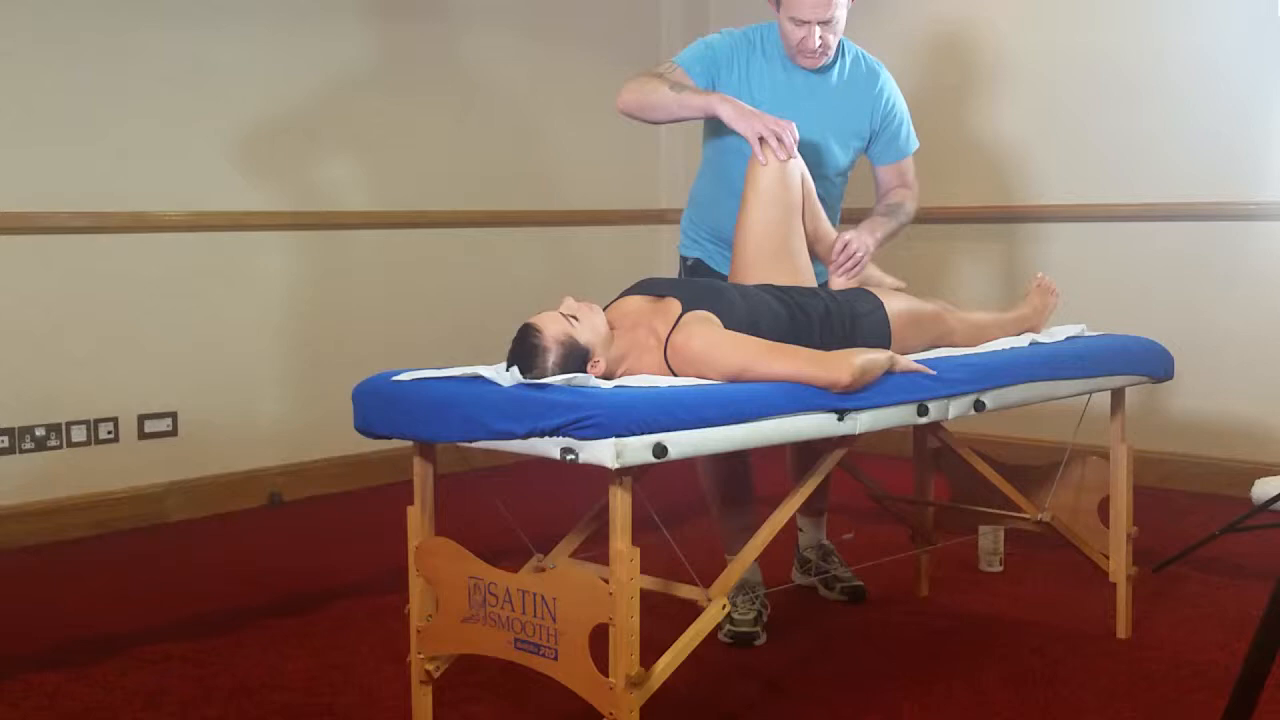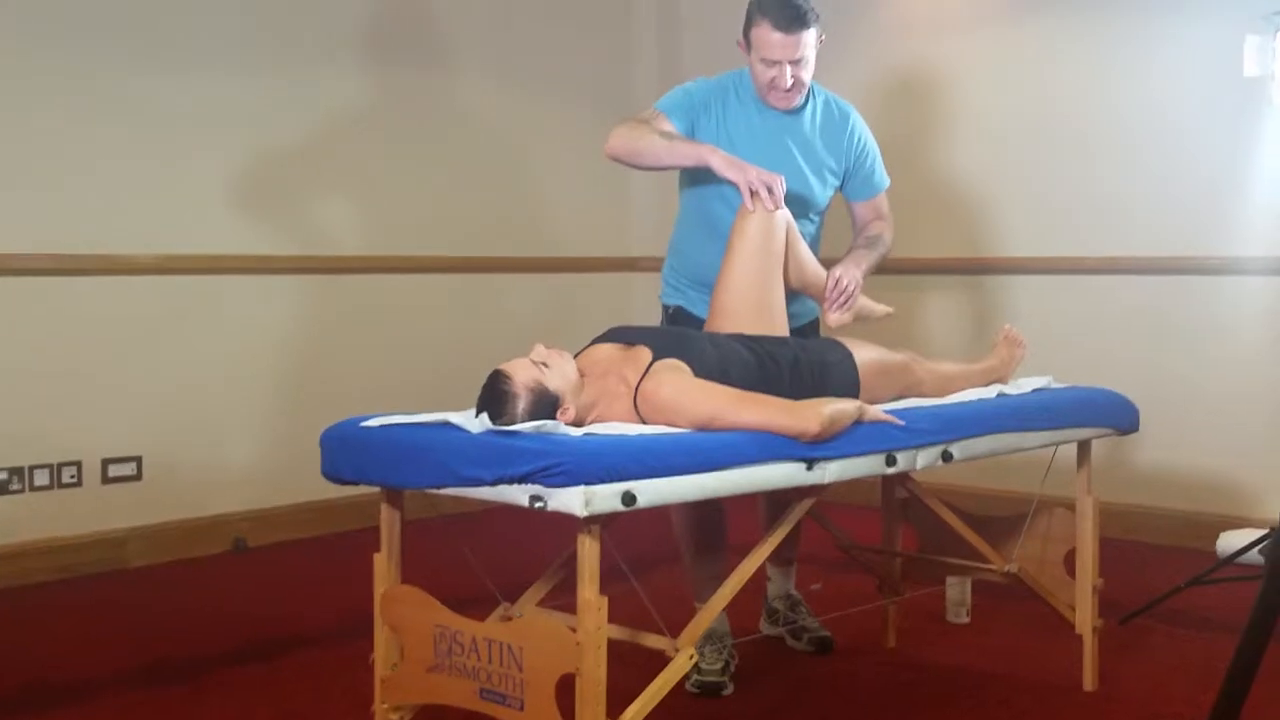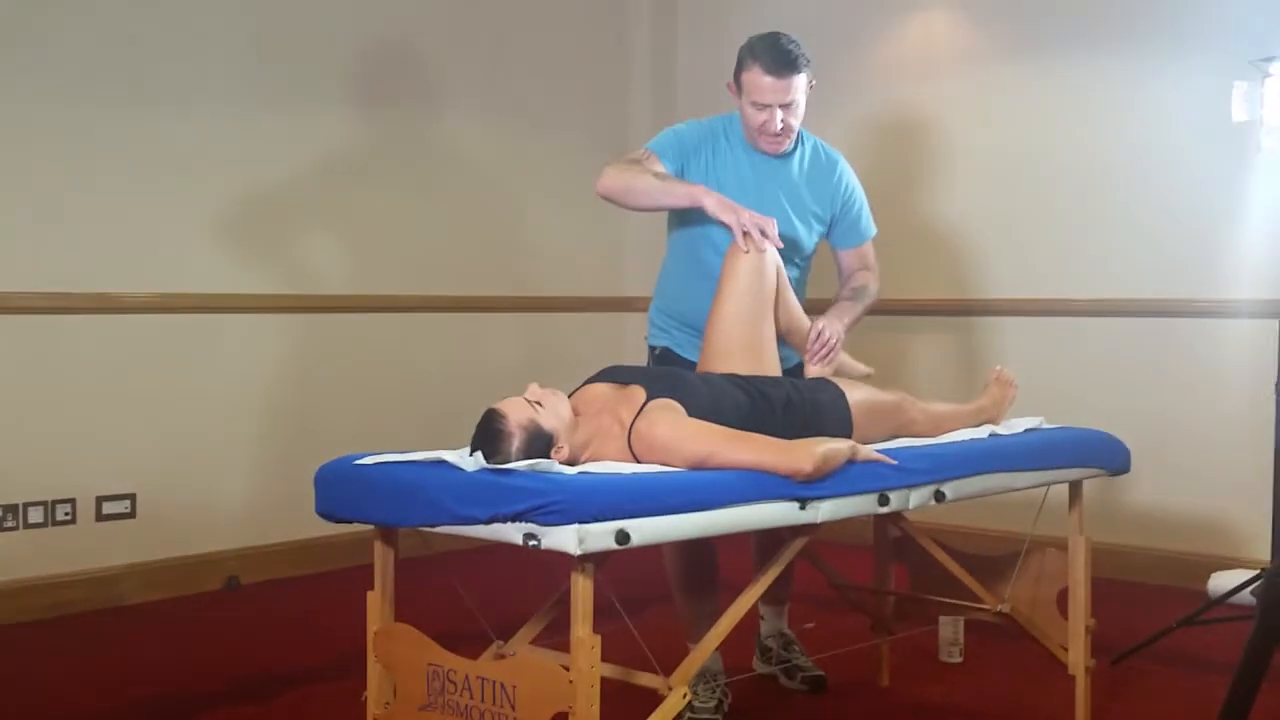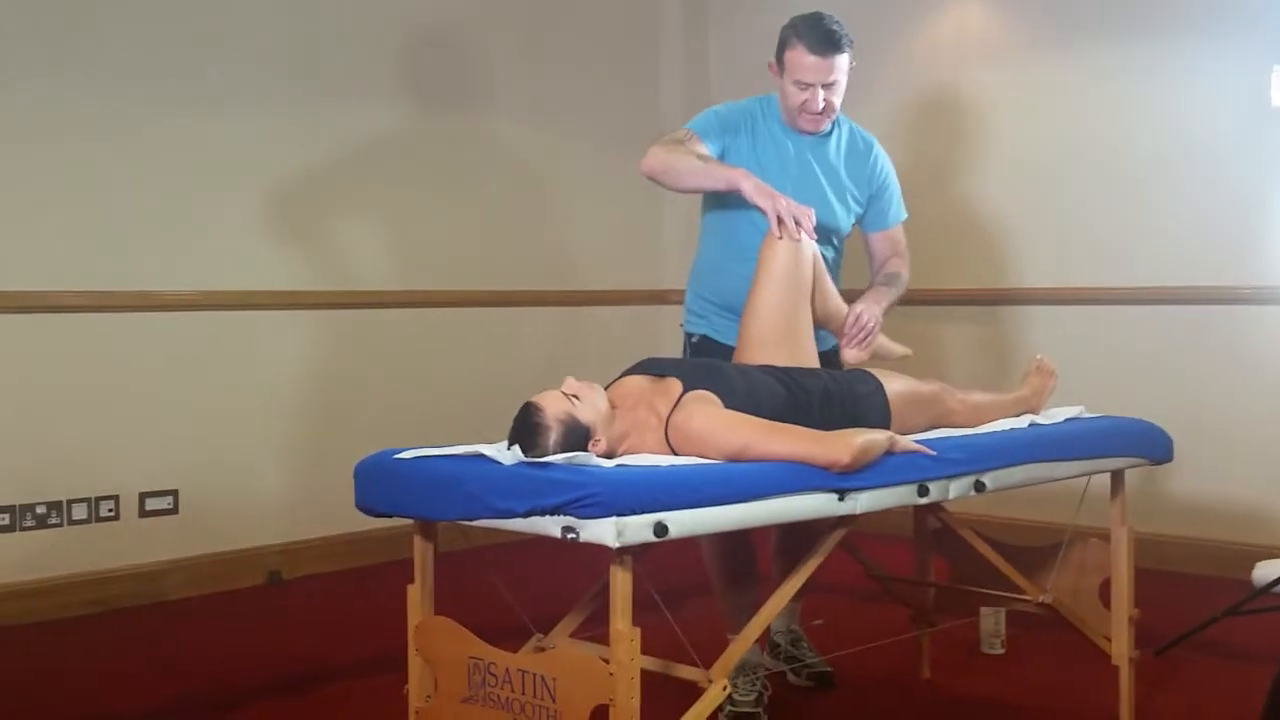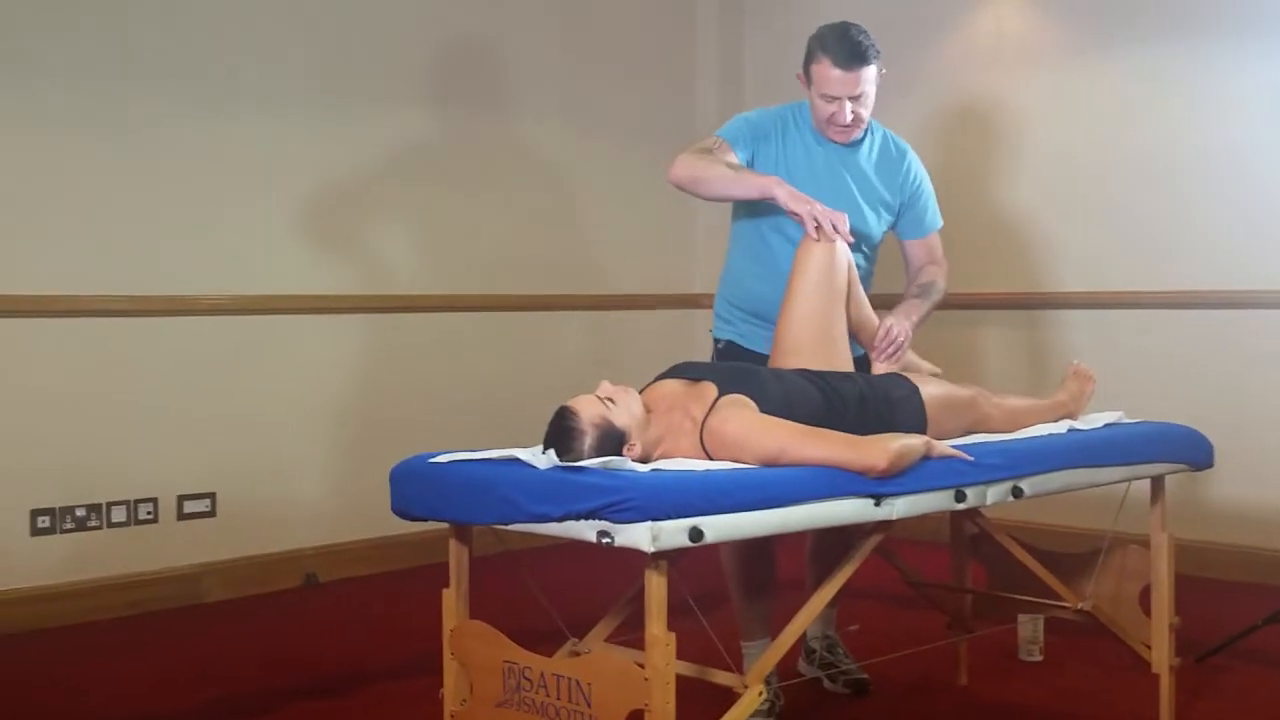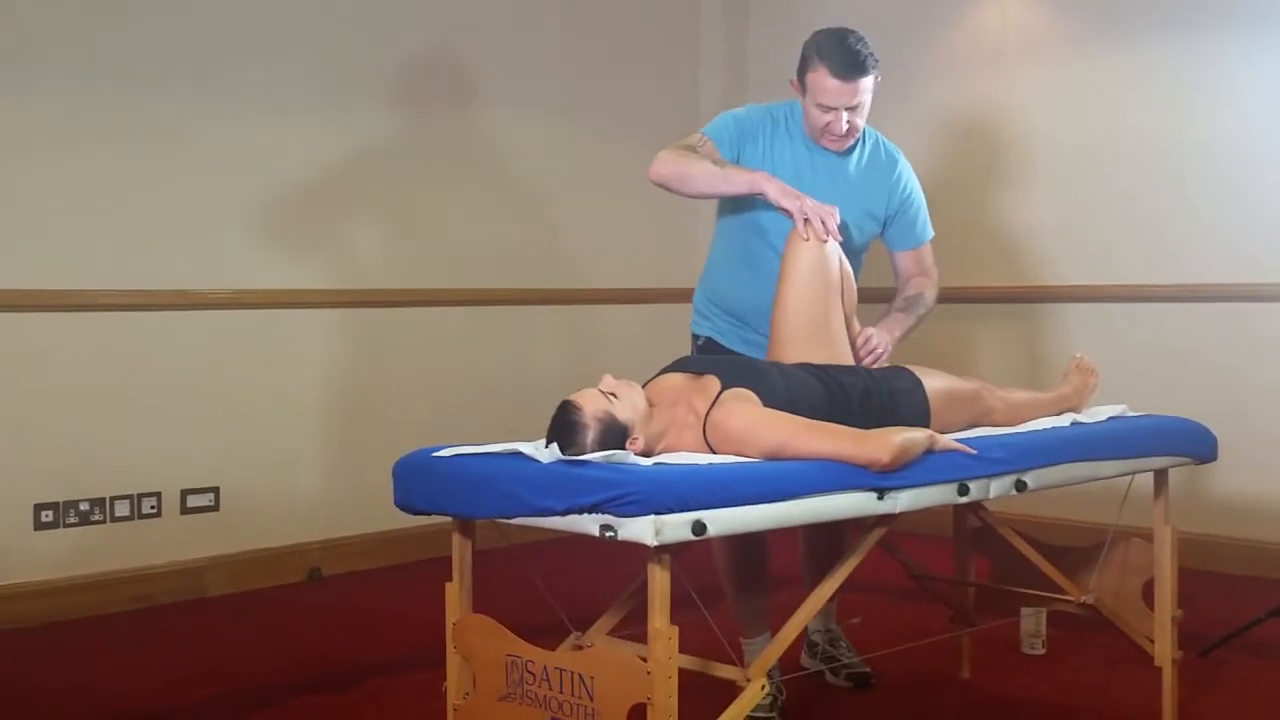
dt=0.5s
person 1, frame 1
left shoulder: (873, 85)
right shoulder: (730, 52)
left elbow: (901, 189)
right elbow: (632, 97)
left wrist: (870, 232)
right wrist: (726, 106)
left hip: (811, 276)
right hip: (716, 268)
left ankle: (813, 546)
right ankle: (741, 572)
person 1, frame 2
left shoulder: (843, 125)
right shoulder: (706, 99)
left elbow: (877, 222)
right elbow: (620, 143)
left wrist: (855, 264)
right wrist: (716, 157)
left hip: (791, 320)
right hip: (698, 315)
left ankle: (781, 594)
person 1, frame 3
left shoulder: (831, 172)
right shoulder: (694, 142)
left elbow: (863, 272)
right elbow: (612, 182)
left wrist: (837, 318)
right wrist: (709, 198)
left hip: (776, 363)
right hip: (684, 357)
left ankle: (775, 635)
person 1, frame 4
left shoulder: (866, 155)
right shoulder: (733, 123)
left elbow: (893, 256)
right elbow: (657, 161)
left wrist: (874, 301)
right wrist: (747, 182)
left hip: (813, 347)
right hip: (721, 340)
left ankle: (787, 629)
person 1, frame 5
left shoulder: (899, 162)
right shoulder: (762, 130)
left elbow: (931, 265)
right elbow: (685, 169)
left wrist: (907, 313)
right wrist: (781, 189)
left hip: (842, 357)
right hip: (749, 349)
left ankle: (822, 636)
right ankle: (755, 654)
person 1, frame 6
left shoulder: (890, 169)
right shoulder: (751, 128)
left elbow: (920, 278)
right elbow: (664, 167)
left wrist: (889, 329)
right wrist: (769, 185)
right hip: (730, 347)
person 2, frame 1
left shoulder: (615, 322)
right shoulder: (689, 346)
right elbow: (842, 370)
right wrist: (890, 359)
left hip: (761, 298)
right hip: (843, 321)
left knee: (780, 155)
right knee: (944, 317)
left ankle: (830, 250)
right ankle: (1024, 318)
person 2, frame 2
left shoulder: (587, 367)
right shoulder: (660, 394)
right elbow: (810, 420)
right wrist: (858, 408)
left hip: (734, 349)
right hip: (815, 371)
left knee: (765, 205)
right knee: (914, 369)
left ankle: (828, 291)
right ankle: (990, 369)
person 2, frame 3
left shoulder: (577, 410)
right shoulder: (653, 433)
right elbow: (803, 459)
right wrist: (851, 449)
left hip: (726, 387)
right hip: (805, 412)
left knee: (755, 246)
right knee: (906, 408)
left ankle: (811, 347)
right ankle: (981, 410)
person 2, frame 4
left shoulder: (619, 399)
right shoulder: (691, 426)
right elbow: (841, 451)
right wrist: (888, 439)
left hip: (765, 377)
right hip: (842, 402)
left knee: (790, 237)
right knee: (944, 398)
right ankle: (1022, 399)
person 2, frame 5
left shoulder: (649, 406)
right shoulder: (726, 431)
right elbow: (876, 457)
right wrist: (926, 444)
left hip: (800, 383)
right hip: (876, 407)
left knee: (824, 240)
right knee: (979, 403)
right ankle: (1059, 405)
person 2, frame 6
left shoulder: (652, 402)
right shoulder: (729, 423)
right elbow: (881, 449)
right wrist: (929, 437)
left hip: (803, 379)
right hip: (876, 401)
left knee: (813, 237)
right knee: (985, 398)
right ankle: (1064, 398)
